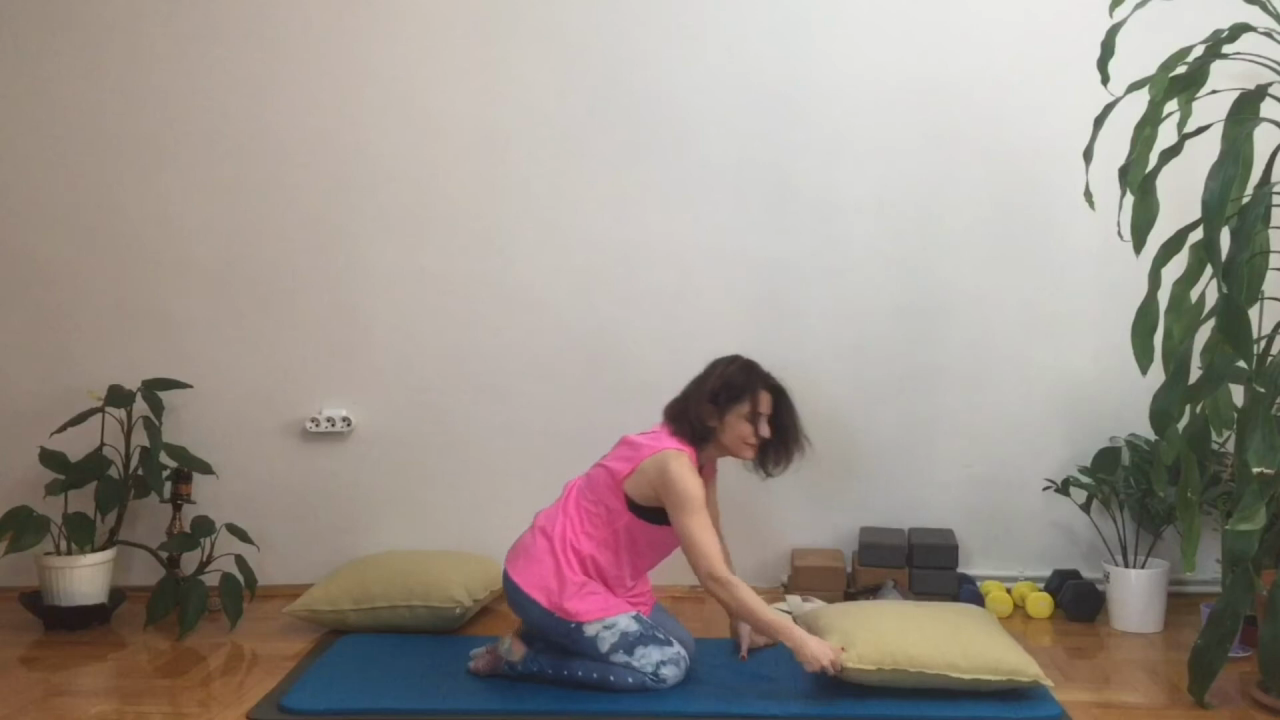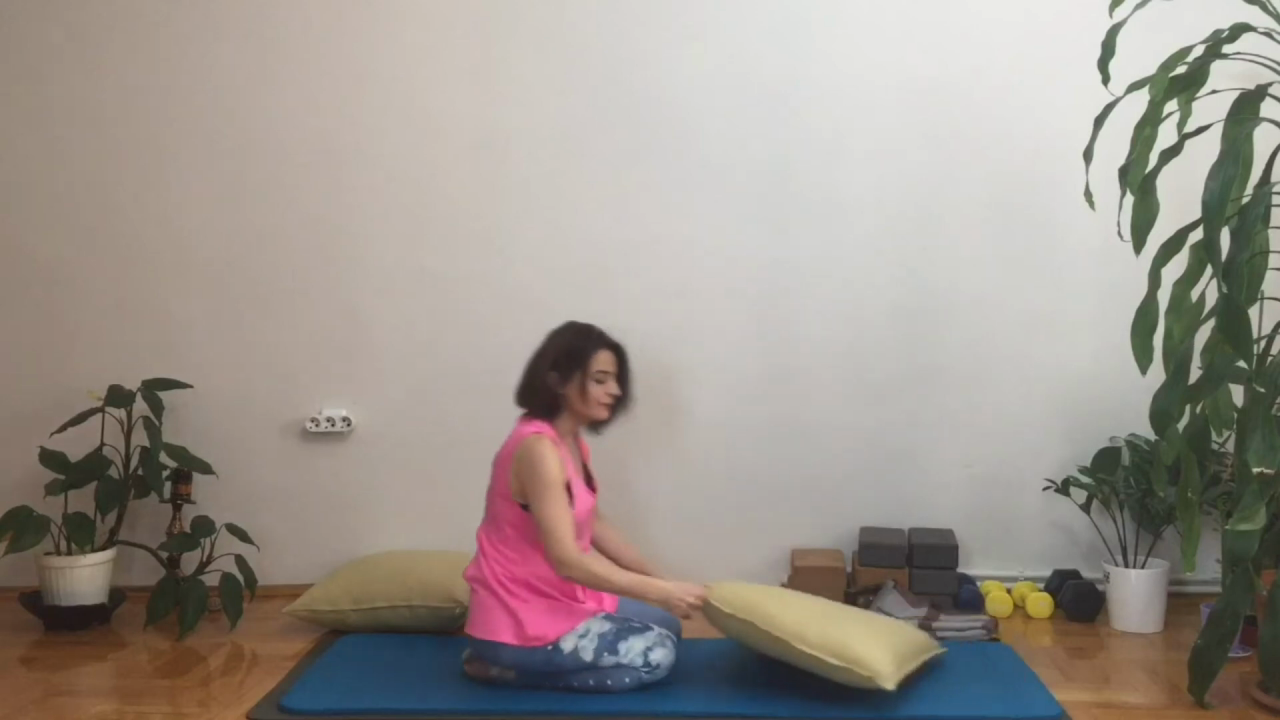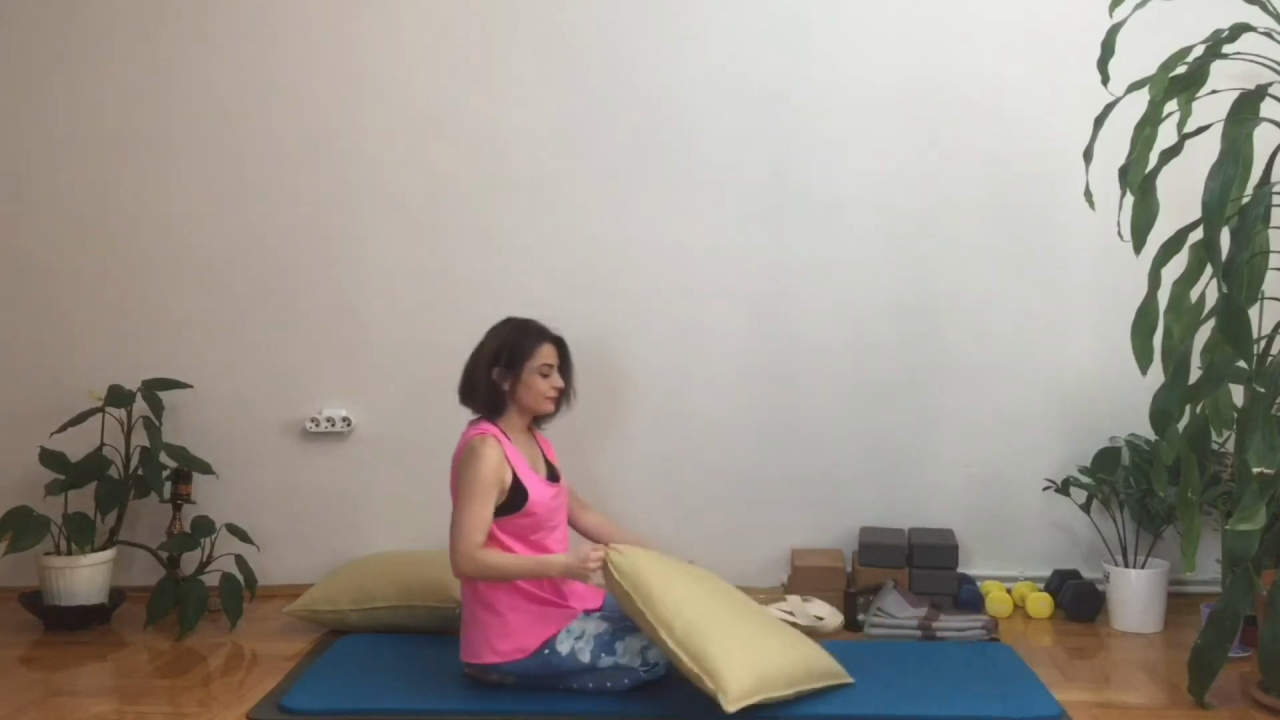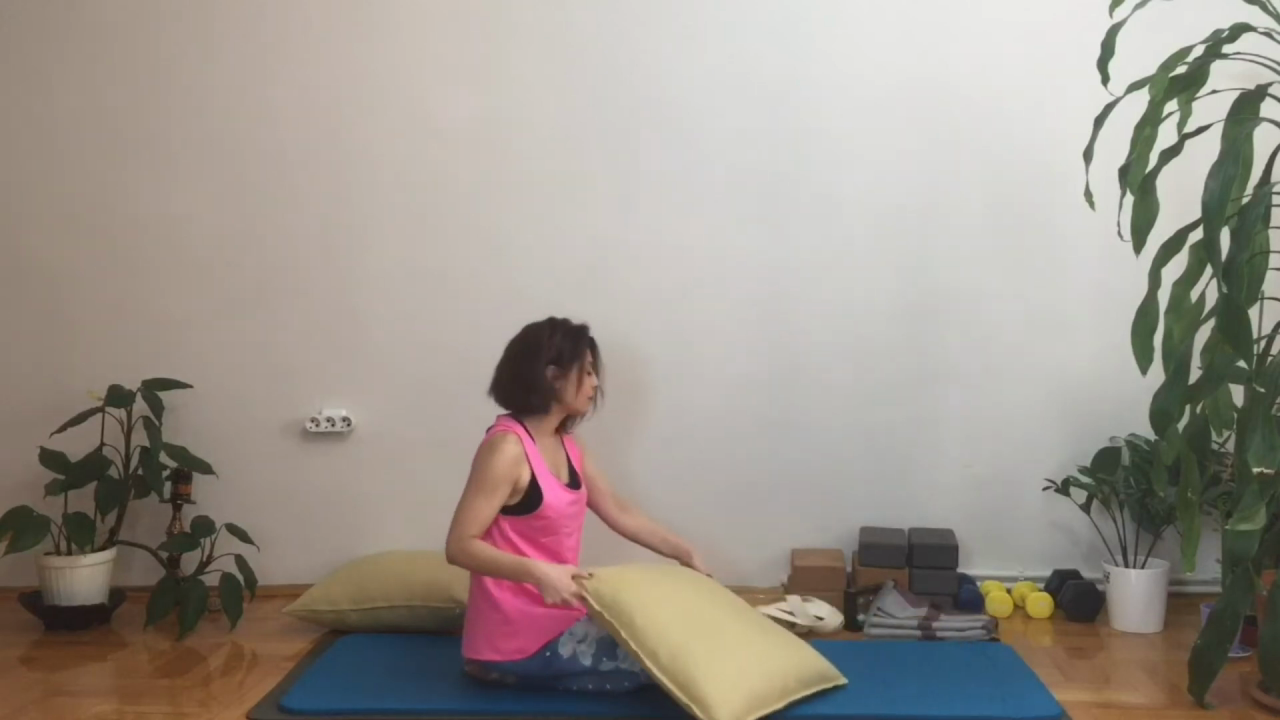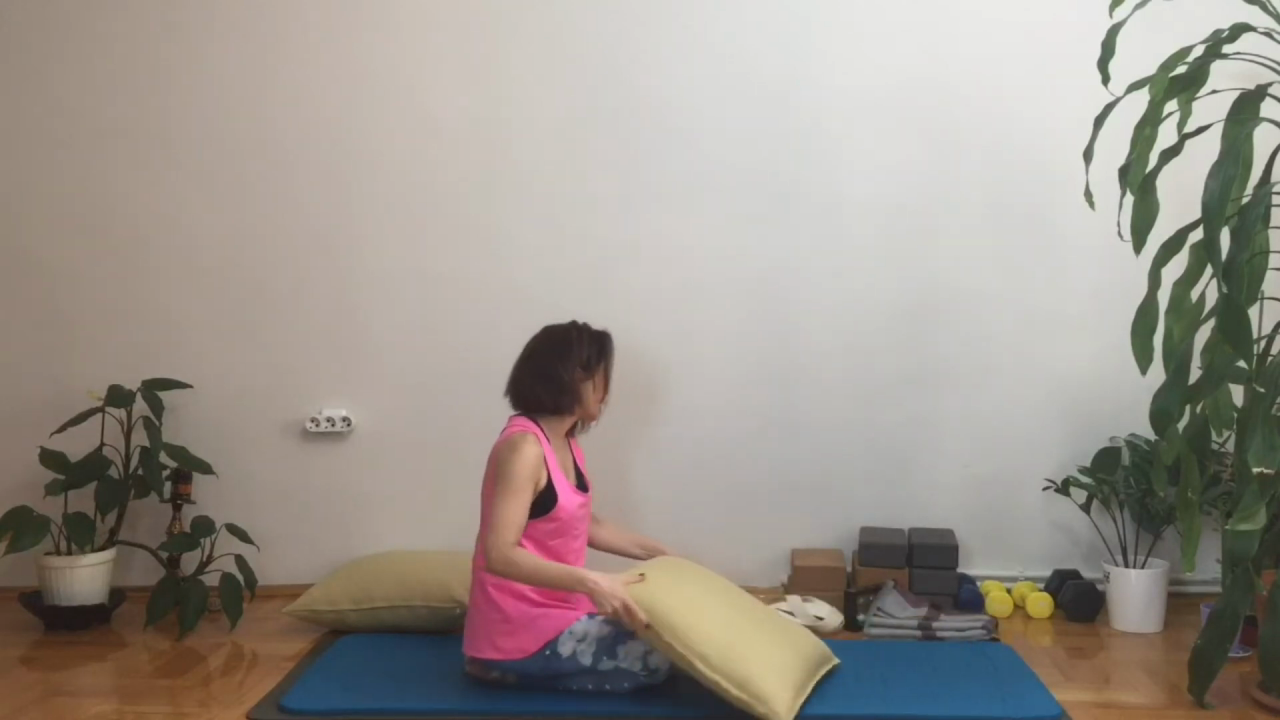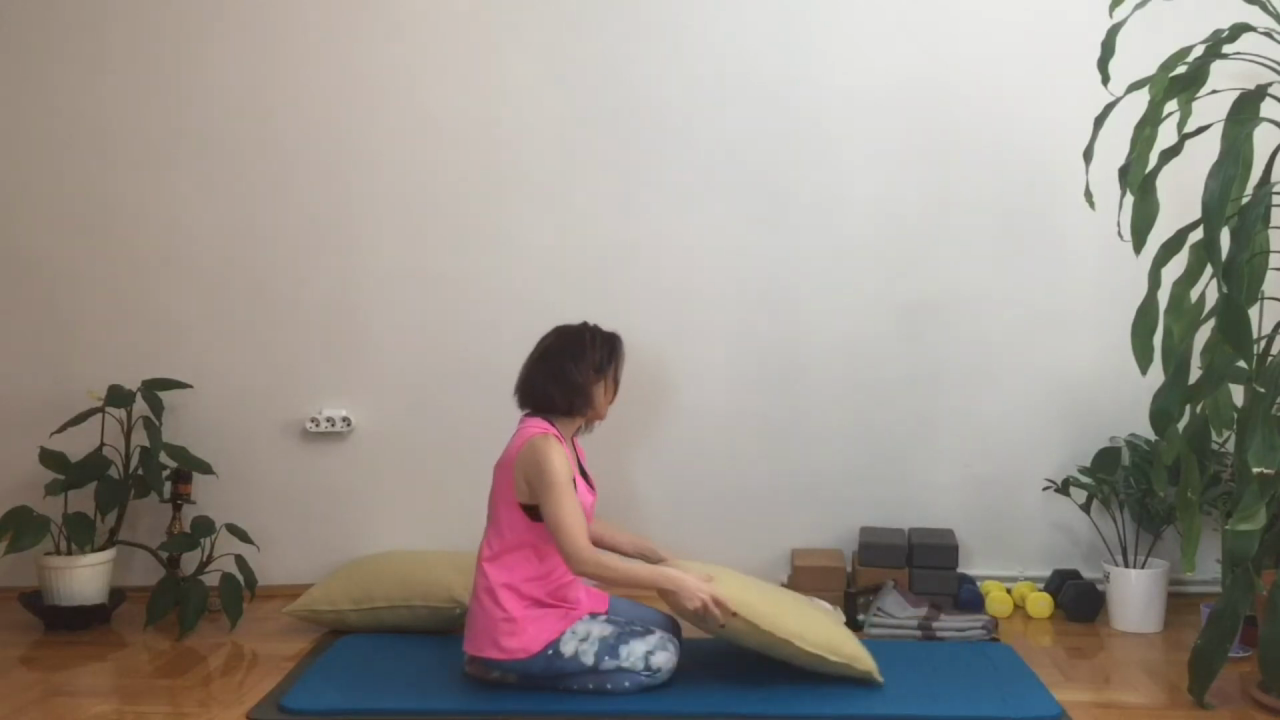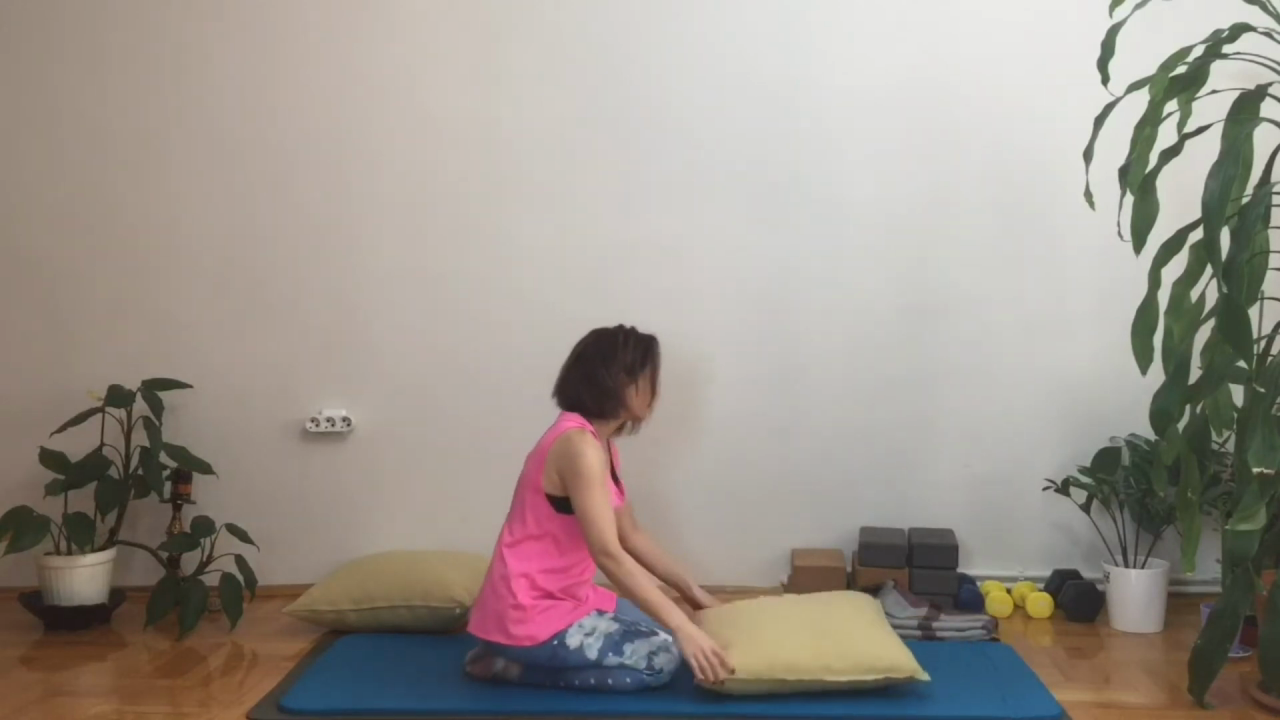
dt=0.4s
person 1, frame 1
left shoulder: (699, 458)
right shoulder: (674, 466)
left elbow: (714, 547)
right elbow: (715, 578)
left wrist: (740, 619)
right wrist: (799, 640)
left hip: (596, 577)
right hip: (551, 585)
left knee: (678, 645)
right knee: (667, 665)
left ankle: (549, 633)
right ankle: (518, 655)
person 1, frame 2
left shoulder: (570, 441)
right shoulder: (538, 448)
left elbow: (593, 525)
right elbow: (569, 562)
left wrist: (658, 580)
right wrist: (661, 591)
left hip: (554, 598)
right hip: (516, 620)
left knee: (664, 625)
right knee: (655, 655)
right ankle: (510, 663)
person 1, frame 3
left shoulder: (534, 440)
right shoulder: (484, 450)
left elbow: (579, 512)
right elbow: (468, 560)
right wrist: (563, 565)
left hip: (553, 603)
right hip: (512, 631)
right knee: (650, 653)
left ankle: (542, 661)
right ankle: (513, 670)
person 1, frame 4
left shoulder: (566, 444)
right shoulder: (506, 447)
left elbow: (619, 512)
right elbow: (460, 545)
left wrist: (684, 553)
right wrist: (538, 573)
left hip: (557, 609)
right hip: (514, 631)
left ankle: (540, 667)
right ankle: (512, 670)
person 1, frame 5
left shoulder: (566, 443)
right shoulder: (523, 446)
left elbow: (588, 526)
right elbow: (499, 555)
left wrist: (656, 552)
right wrist: (591, 582)
left hip: (558, 605)
right hip: (516, 628)
right knee: (652, 658)
left ankle: (538, 666)
right ankle: (512, 670)
person 1, frame 6
left shoulder: (559, 439)
right shoulder: (544, 448)
left elbow: (582, 526)
right elbow: (580, 558)
left wrist: (654, 554)
right wrist: (672, 580)
left hip: (553, 602)
right hip: (520, 626)
left knee: (663, 630)
right knee: (658, 657)
left ankle: (528, 663)
right ankle: (510, 666)
person 1, frame 7
left shoulder: (599, 442)
right shoulder: (579, 445)
left elbow: (631, 534)
right elbow: (608, 553)
left wrist: (694, 593)
right wrist: (683, 627)
left hip: (563, 597)
right hip: (528, 614)
left knee: (663, 632)
right knee: (659, 658)
left ankle: (522, 656)
right ankle: (510, 664)
